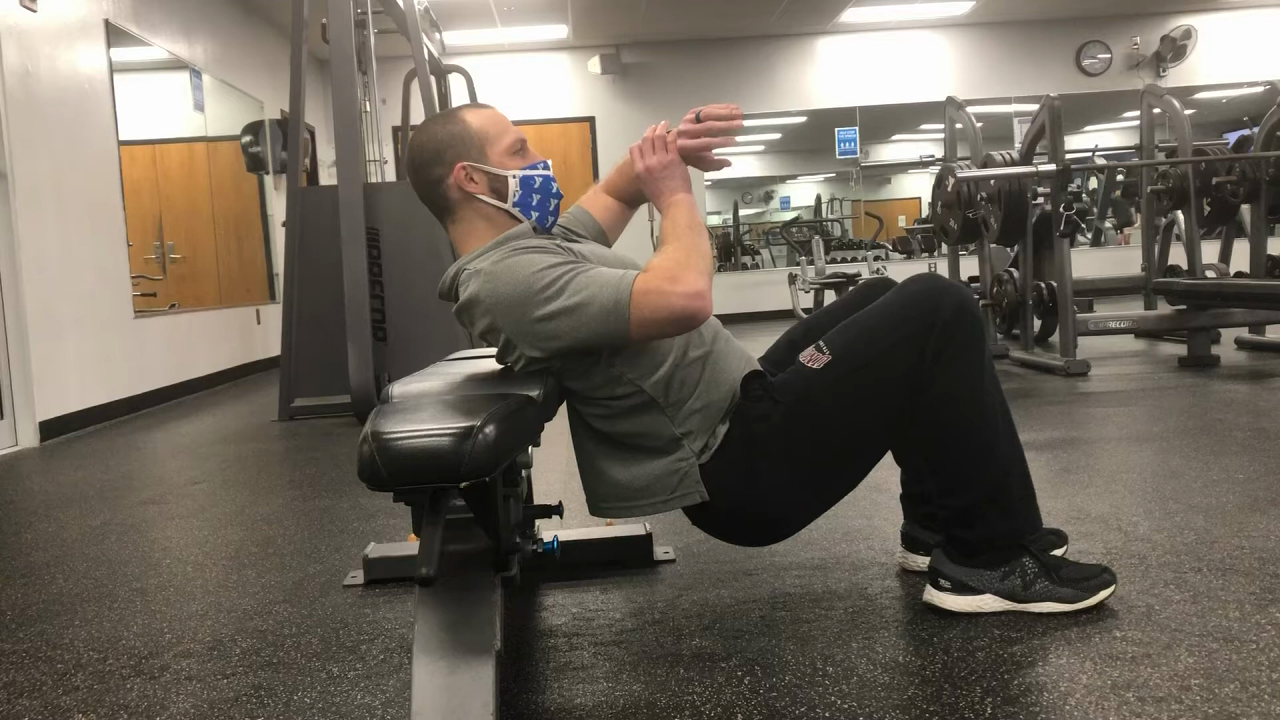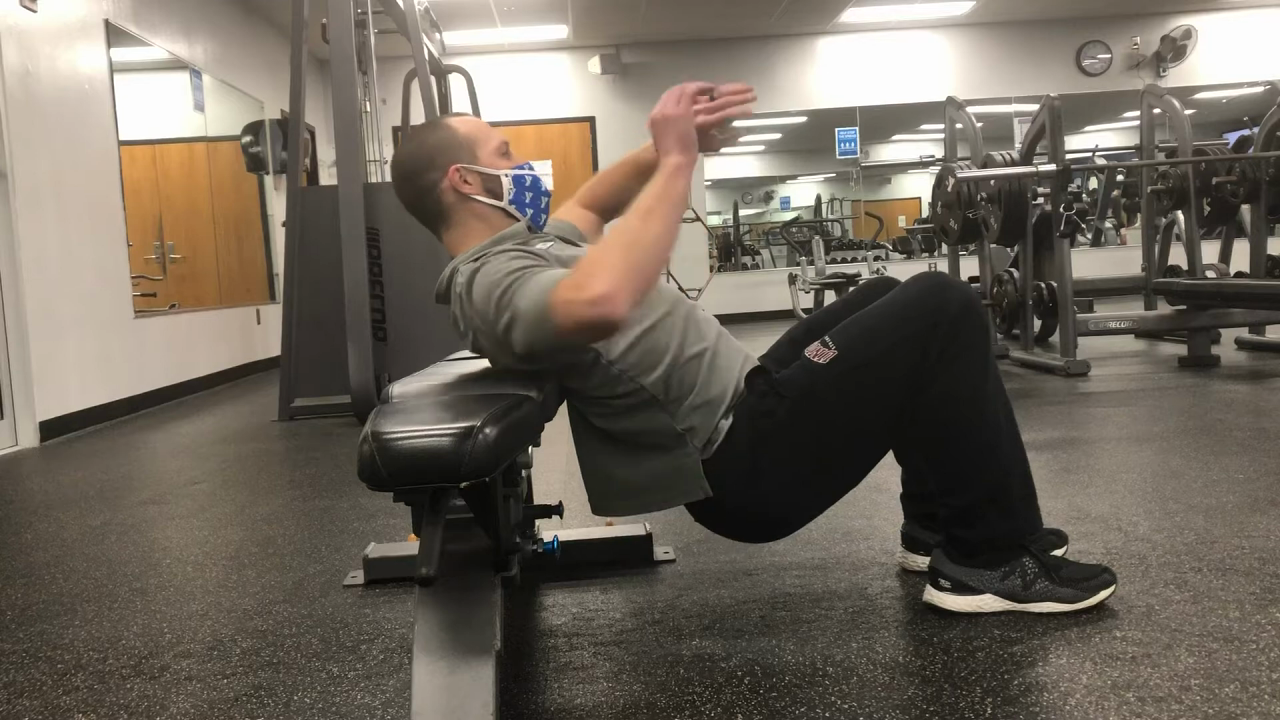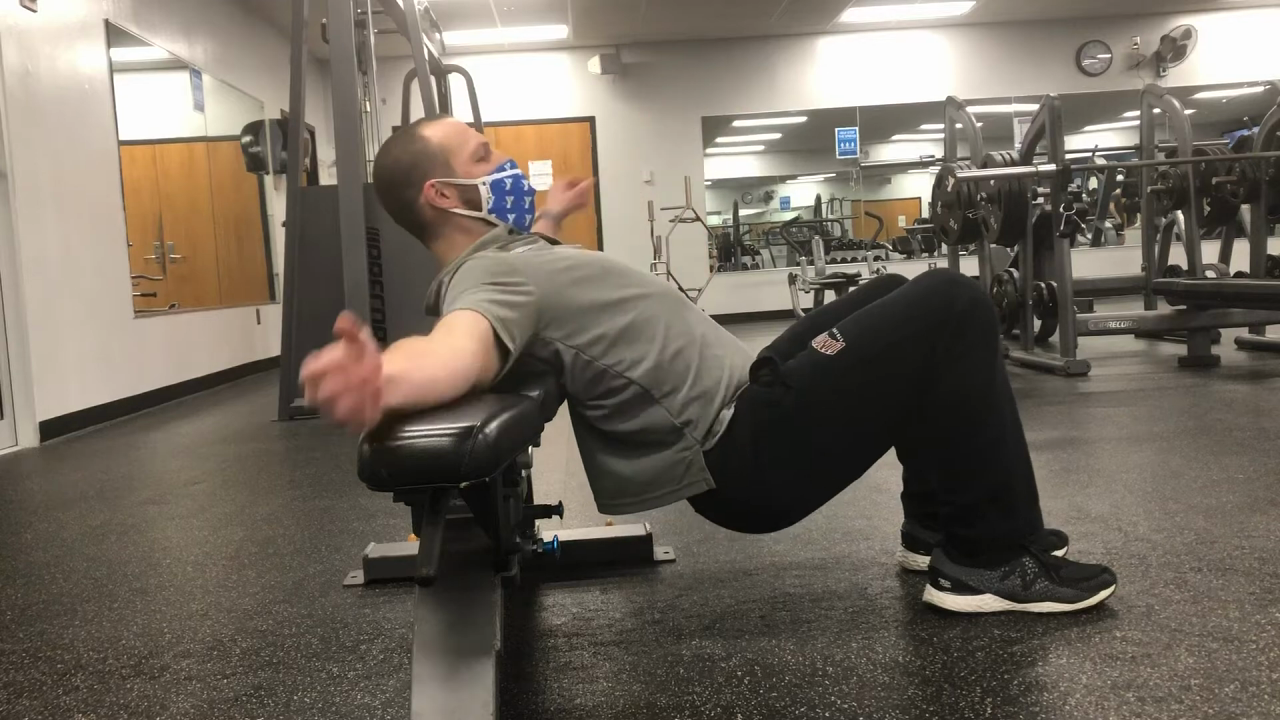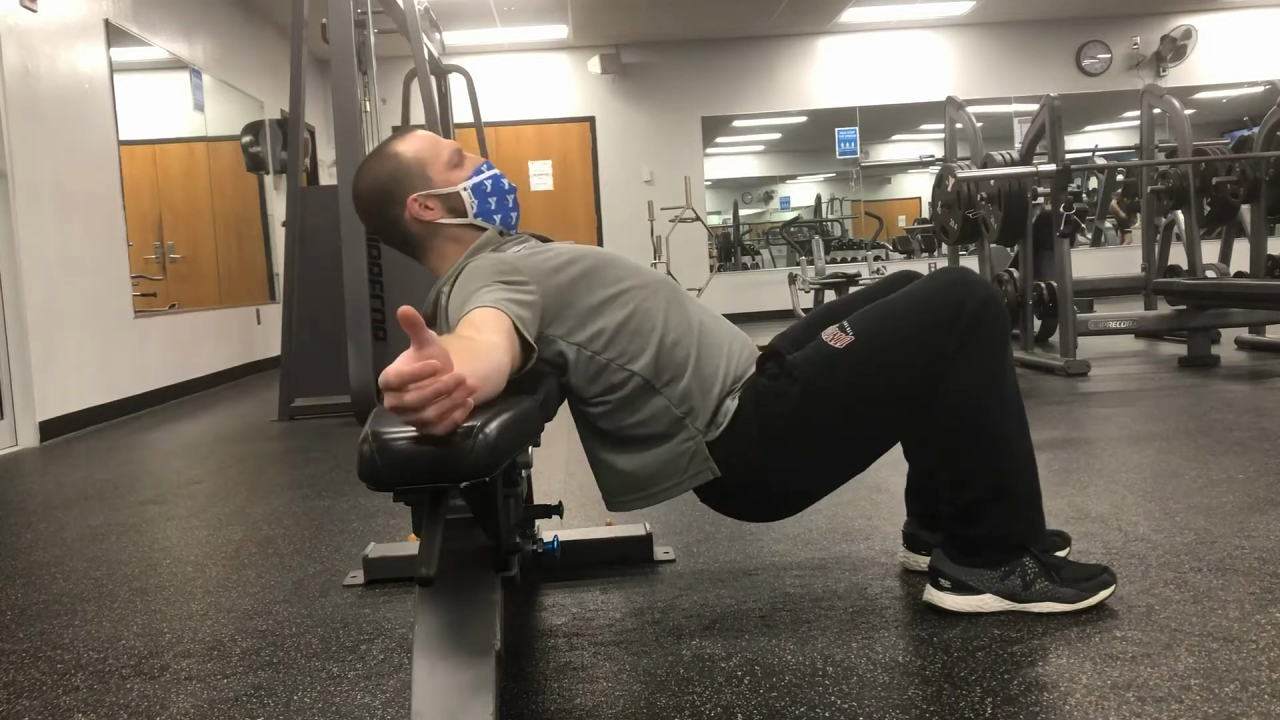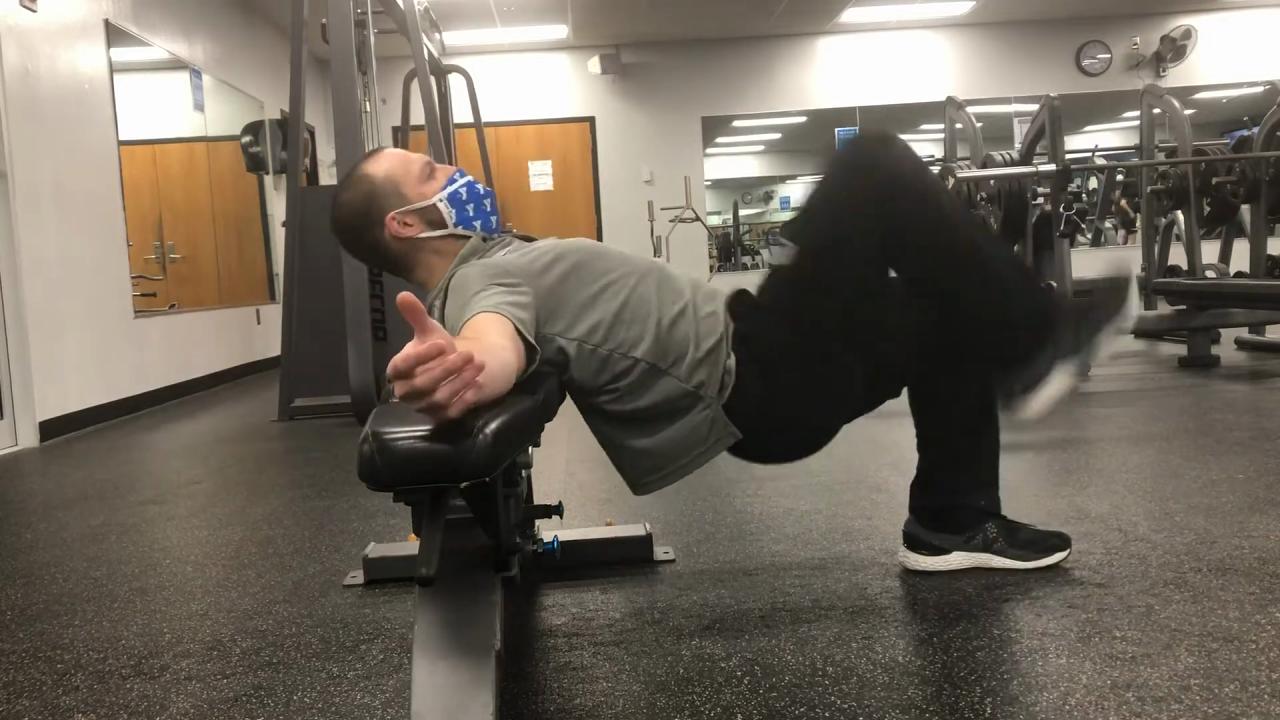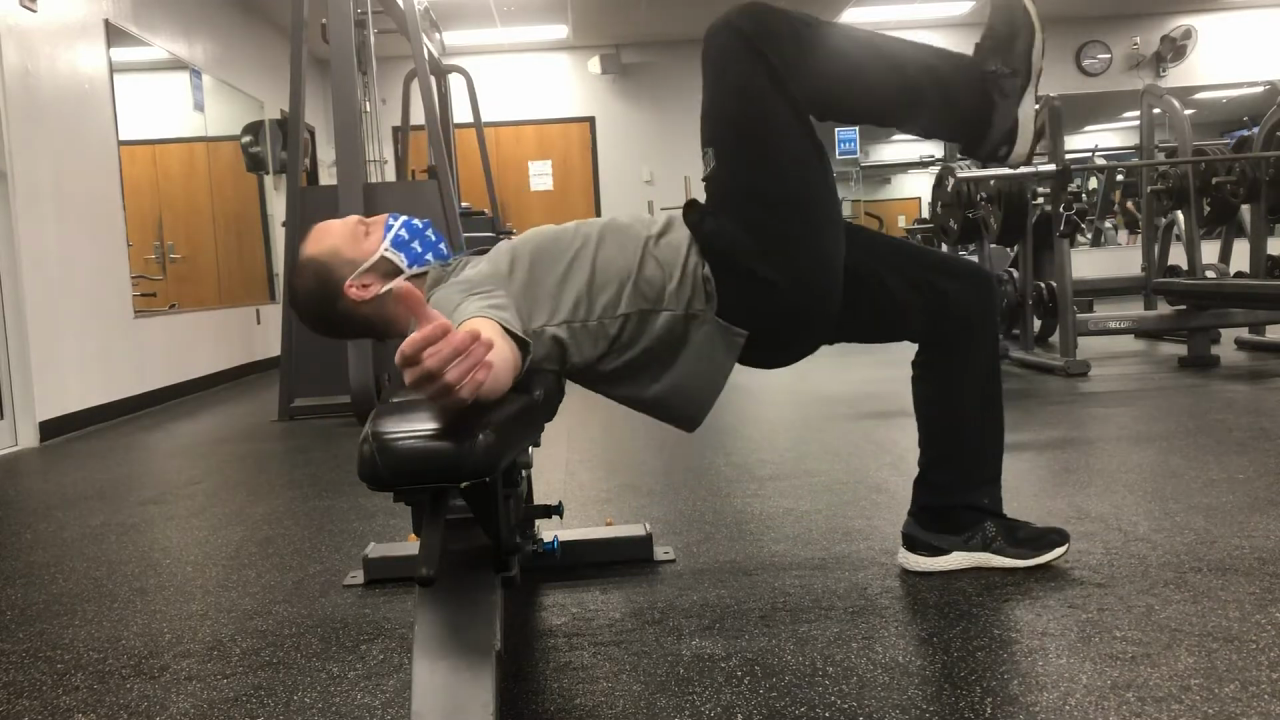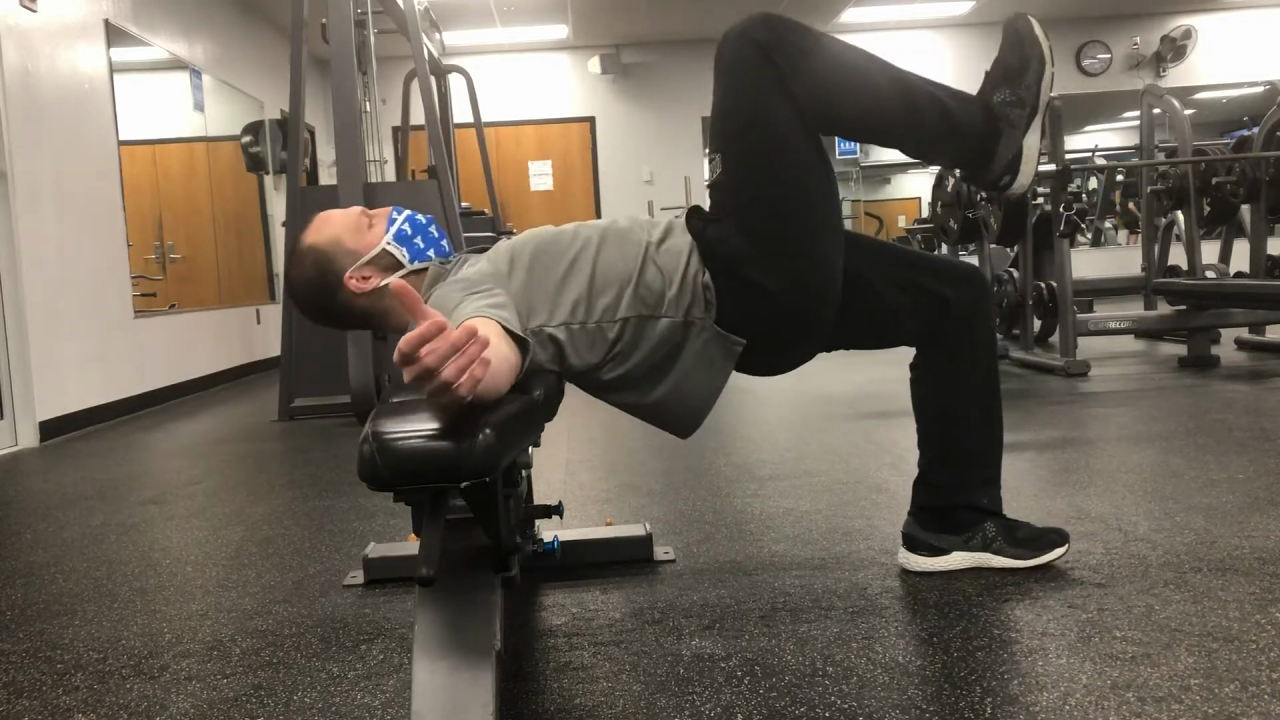
dt=0.5s
person 1, frame 1
left shoulder: (531, 243)
right shoulder: (512, 278)
left elbow: (616, 188)
right elbow: (684, 297)
left wrist: (672, 141)
right wrist: (676, 191)
left hip: (739, 416)
right hip: (744, 466)
left knee: (887, 300)
right knee: (936, 309)
left ankle: (936, 527)
right ankle: (988, 560)
person 1, frame 2
left shoulder: (515, 248)
right shoulder: (497, 281)
left elbow: (589, 208)
right elbow: (606, 301)
left wrist: (676, 141)
right wrist: (674, 161)
left hip: (742, 410)
right hip: (744, 460)
left knee: (889, 298)
right knee: (941, 308)
left ankle: (937, 528)
right ankle: (990, 562)
person 1, frame 3
left shoulder: (503, 250)
right shoulder: (485, 279)
right elbow: (453, 353)
left wrist: (557, 206)
right wrist: (376, 379)
left hip: (738, 400)
right hip: (747, 451)
left knee: (895, 297)
right knee: (949, 307)
left ankle: (940, 526)
right ankle: (988, 559)
person 1, frame 4
left shoulder: (500, 258)
right shoulder: (489, 281)
right elbow: (483, 345)
right wrist: (443, 376)
left hip: (746, 390)
right hip: (752, 438)
left knee: (914, 295)
right knee: (961, 307)
left ankle: (939, 525)
right ankle: (989, 560)
person 1, frame 5
left shoulder: (491, 261)
right shoulder: (480, 286)
right elbow: (493, 347)
right wrist: (454, 368)
left hip: (754, 363)
right hip: (763, 382)
left knee: (940, 309)
right knee: (872, 165)
left ankle: (952, 523)
right ankle: (1032, 339)
person 1, frame 6
left shoulder: (463, 281)
right shoulder: (458, 306)
right elbow: (490, 348)
right wrist: (461, 366)
left hip: (762, 279)
right hip: (750, 277)
left knee: (960, 292)
left ankle: (952, 523)
right ankle: (983, 108)
person 1, frame 7
left shoulder: (464, 278)
right shoulder: (459, 301)
right elbow: (495, 355)
right wrist: (463, 365)
left hip: (752, 284)
right hip: (748, 286)
left knee: (954, 297)
right knee: (759, 47)
left ankle: (953, 522)
right ankle: (987, 140)
